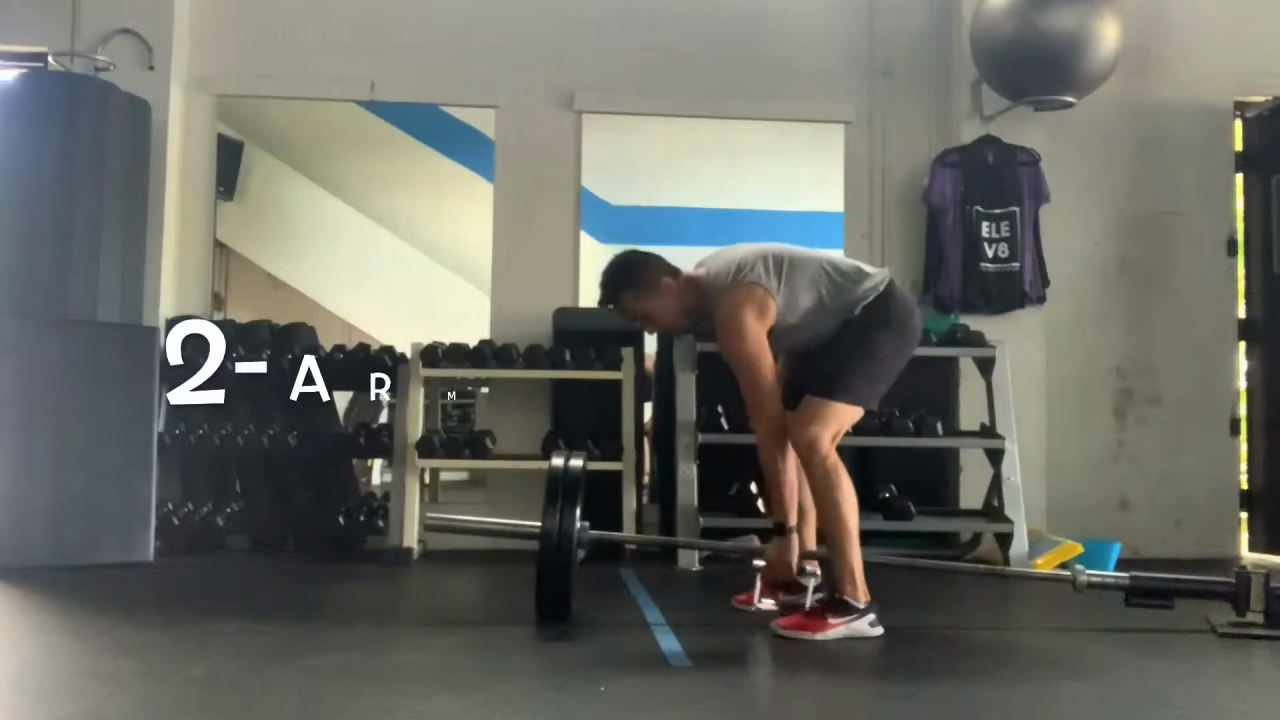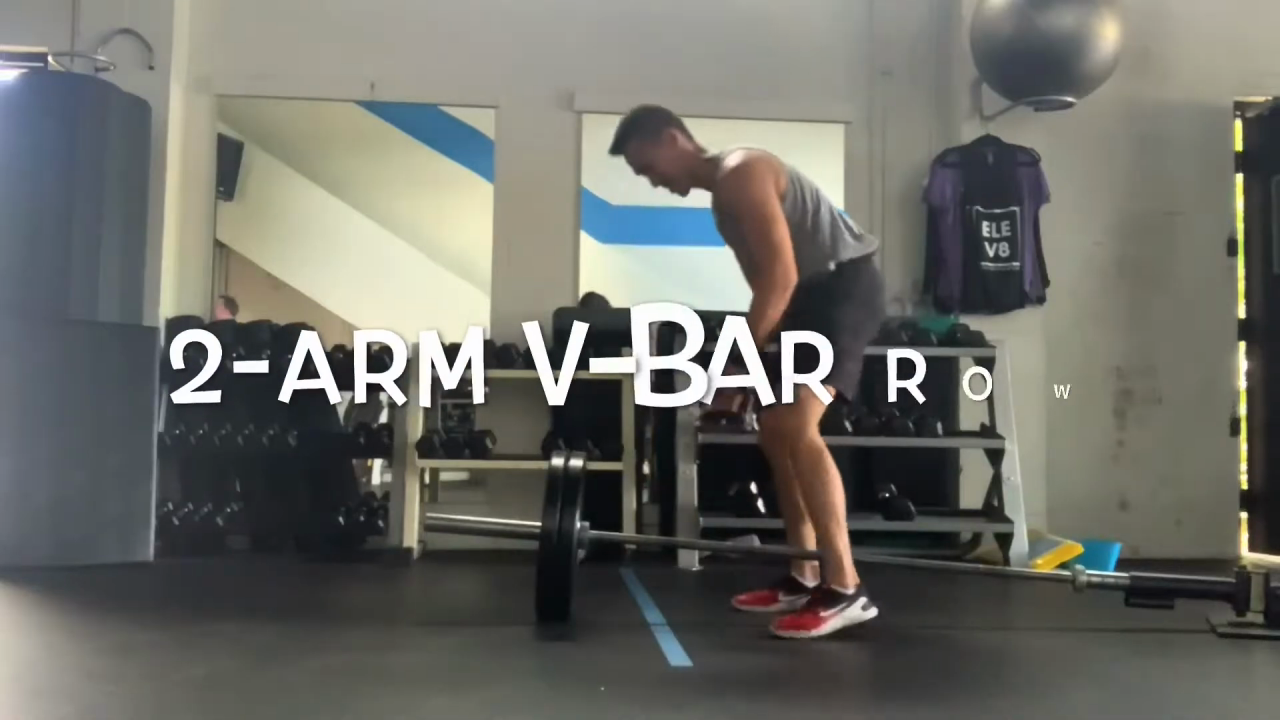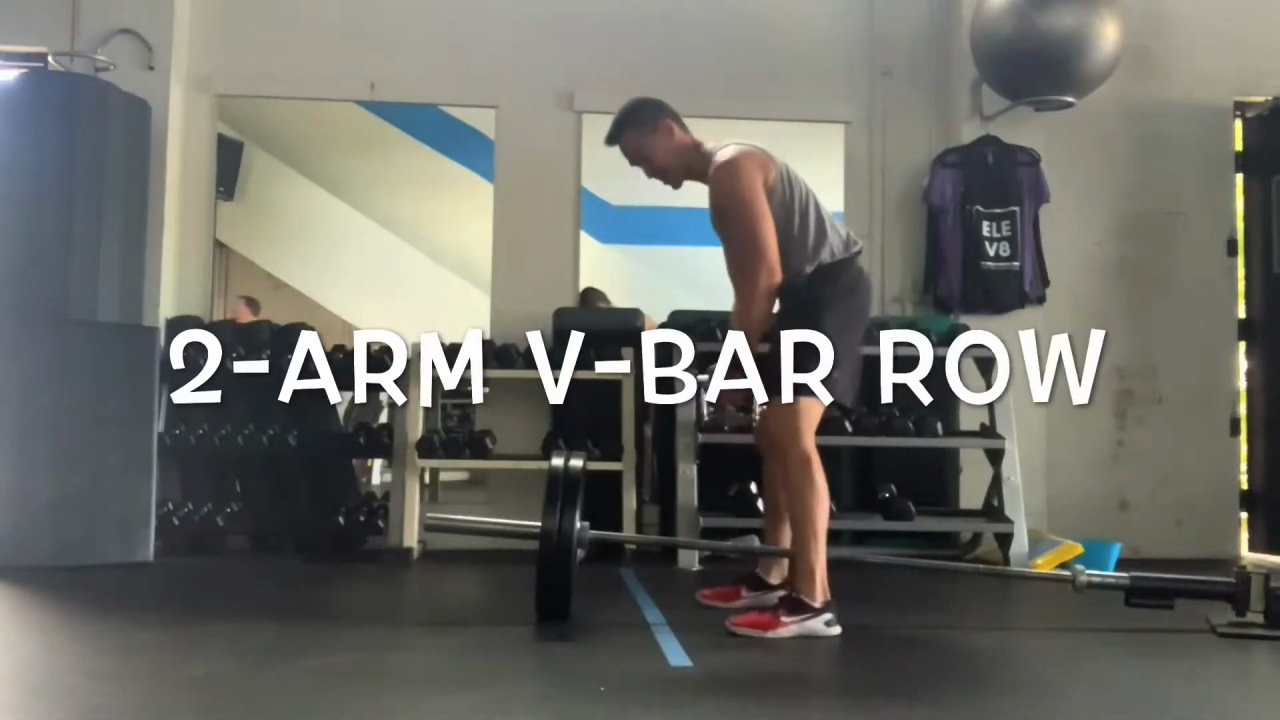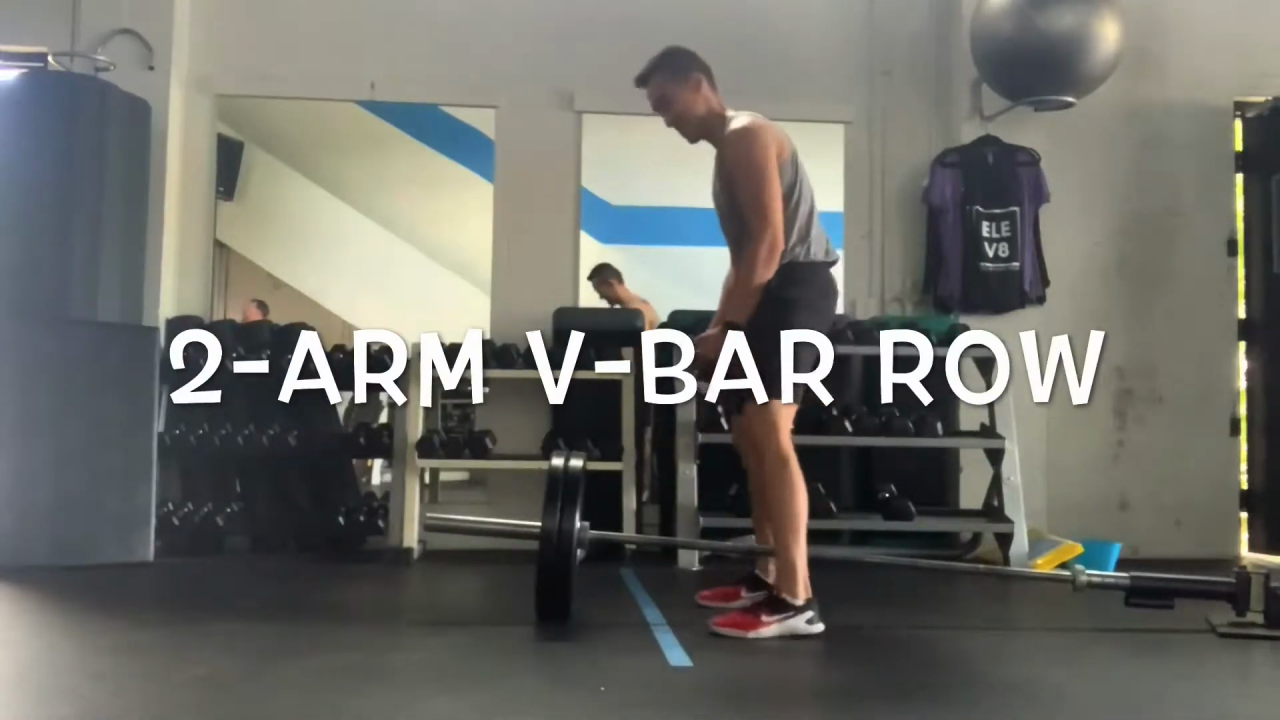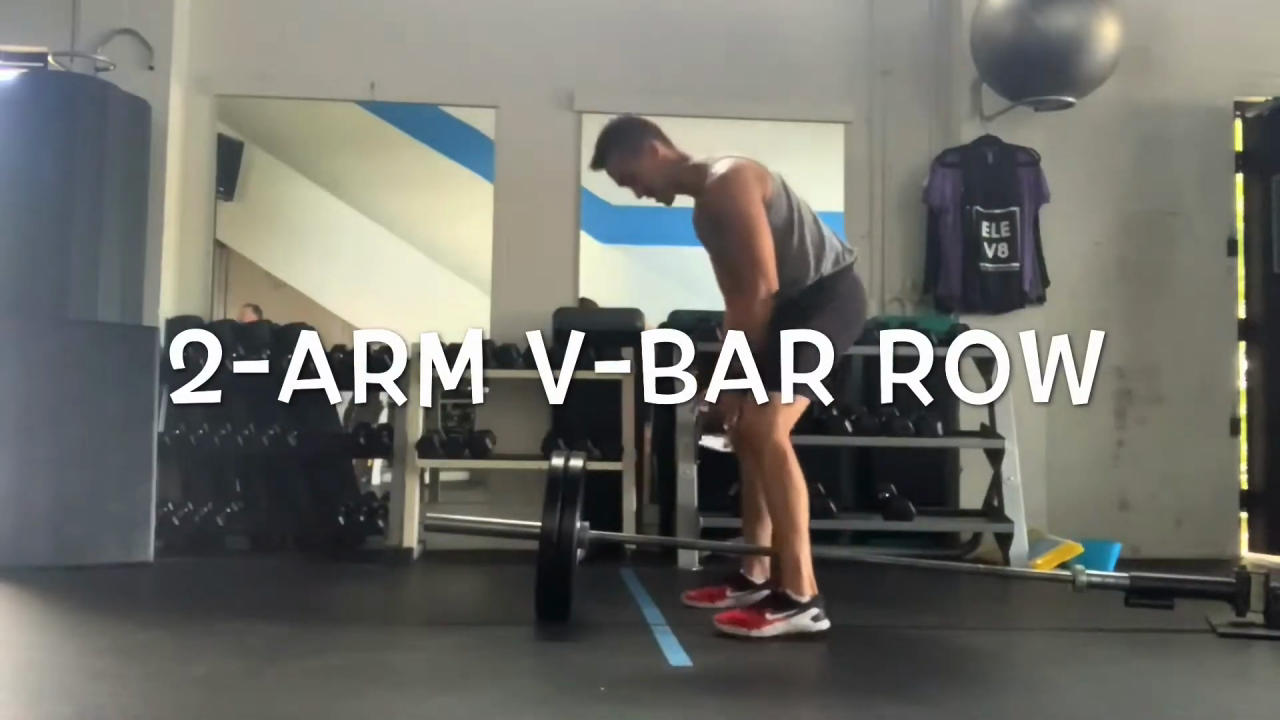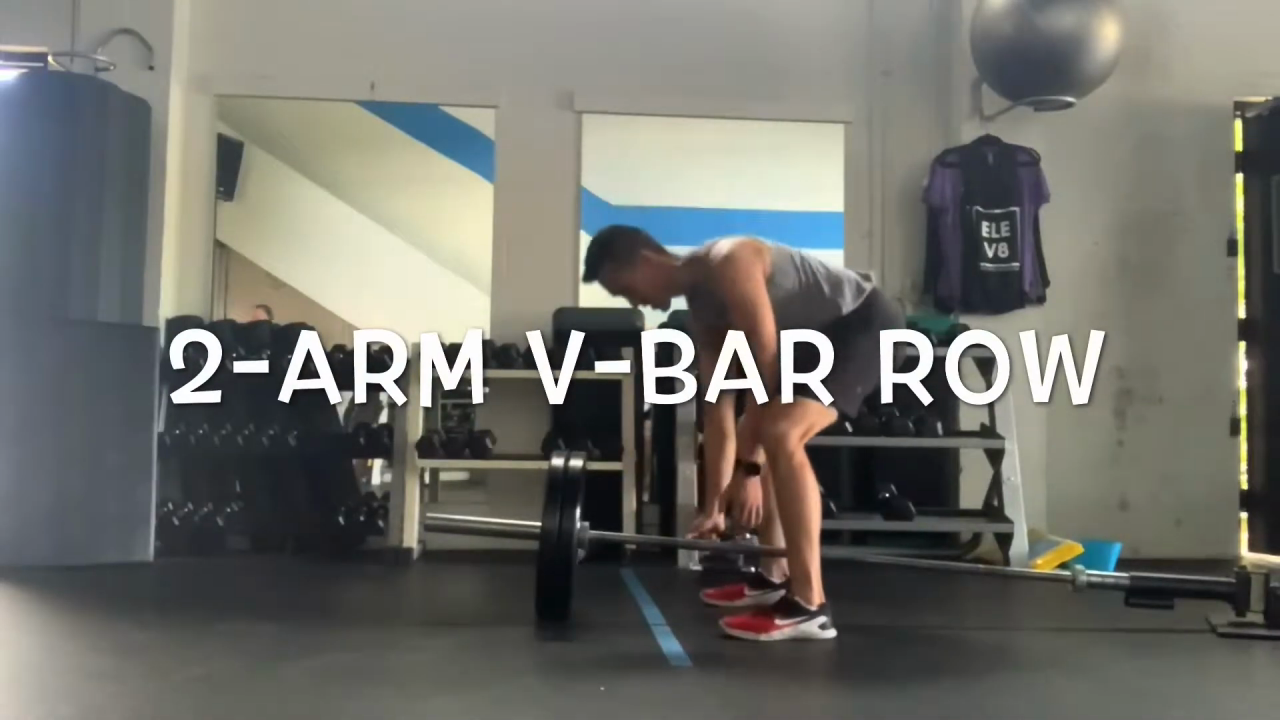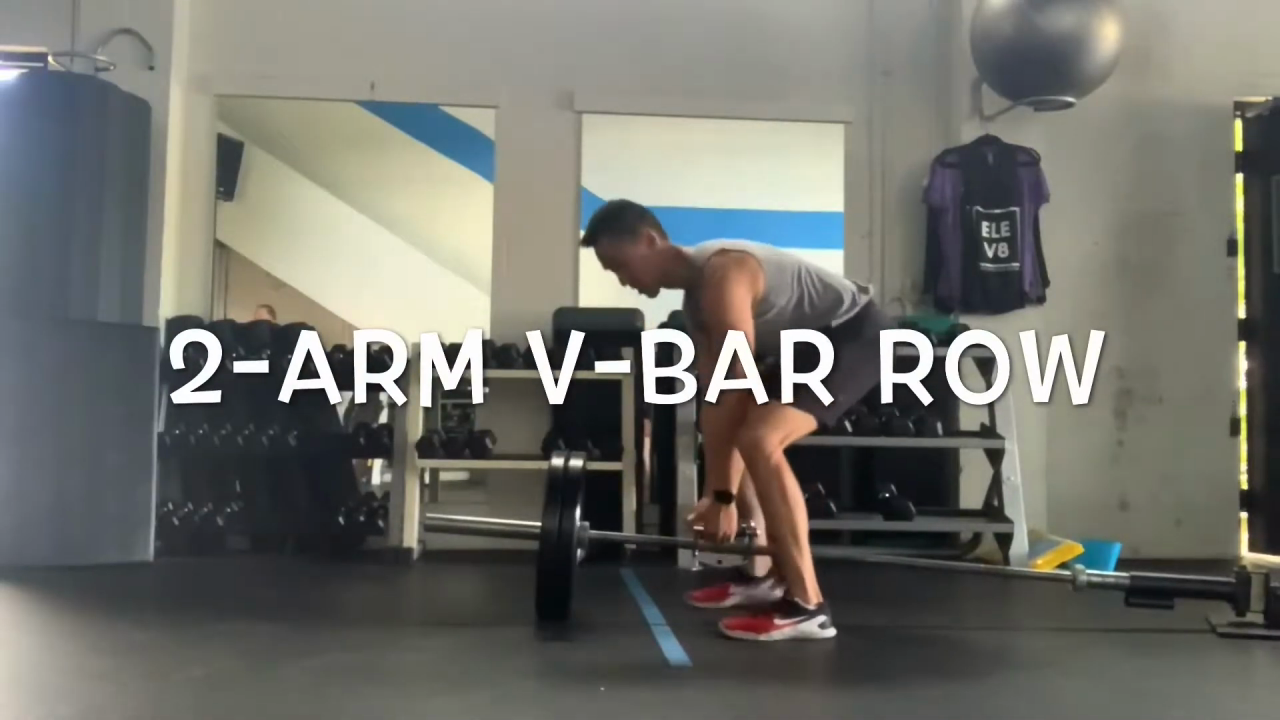
dt=0.5s
person 1, frame 1
left shoulder: (734, 310)
right shoulder: (707, 279)
left elbow: (767, 426)
left wrist: (784, 531)
left hip: (881, 317)
right hip: (843, 321)
left knee: (809, 437)
right knee: (792, 433)
left ankle: (854, 602)
person 1, frame 2
left shoulder: (741, 173)
right shoulder: (719, 195)
left elbow: (781, 273)
right elbow: (765, 279)
left hip: (844, 287)
right hip: (811, 295)
left knee: (796, 429)
right knee: (776, 431)
left ankle: (845, 589)
right ankle: (803, 576)
person 1, frame 3
left shoulder: (731, 168)
right shoulder: (719, 183)
left elbow: (766, 274)
right elbow: (748, 281)
left hip: (831, 292)
right hip: (807, 295)
left knee: (791, 436)
right knee: (771, 435)
left ankle: (812, 601)
right ankle: (771, 577)
person 1, frame 4
left shoulder: (745, 136)
right shoulder: (728, 149)
left elbow: (770, 246)
left wrist: (724, 330)
right wrist: (720, 327)
left hip: (795, 290)
right hip: (775, 295)
left knee: (768, 436)
right knee: (754, 437)
left ankle: (794, 601)
right ankle: (767, 577)
person 1, frame 5
left shoulder: (728, 180)
right shoulder: (704, 209)
left elbow: (762, 285)
right elbow: (737, 299)
left hip: (826, 297)
right hip: (797, 303)
left knee: (764, 428)
right knee: (748, 430)
left ankle: (800, 597)
right ankle: (755, 575)
person 1, frame 6
left shoulder: (727, 264)
right shoulder: (700, 309)
left elbow: (762, 367)
right elbow: (719, 410)
left wrist: (748, 470)
right wrist: (713, 506)
left hip: (865, 325)
right hip: (824, 335)
left knee: (781, 433)
right knee: (759, 436)
left ankle: (809, 605)
right ankle: (775, 575)
person 1, frame 7
left shoulder: (721, 276)
right shoulder: (695, 296)
left elbow: (733, 393)
right elbow: (713, 400)
left wrist: (723, 497)
right wrist: (714, 493)
left hip: (853, 333)
right hip: (813, 339)
left knee: (759, 439)
right knee: (737, 434)
left ankle: (806, 604)
right ankle: (760, 571)
